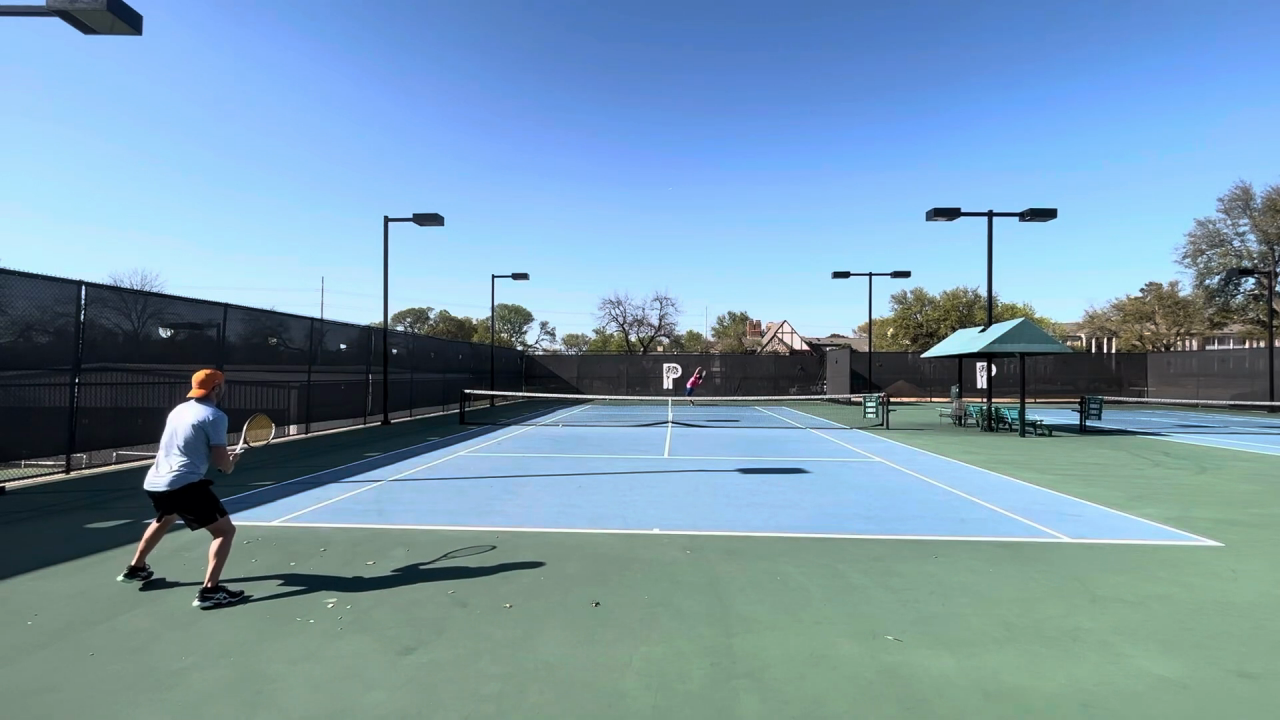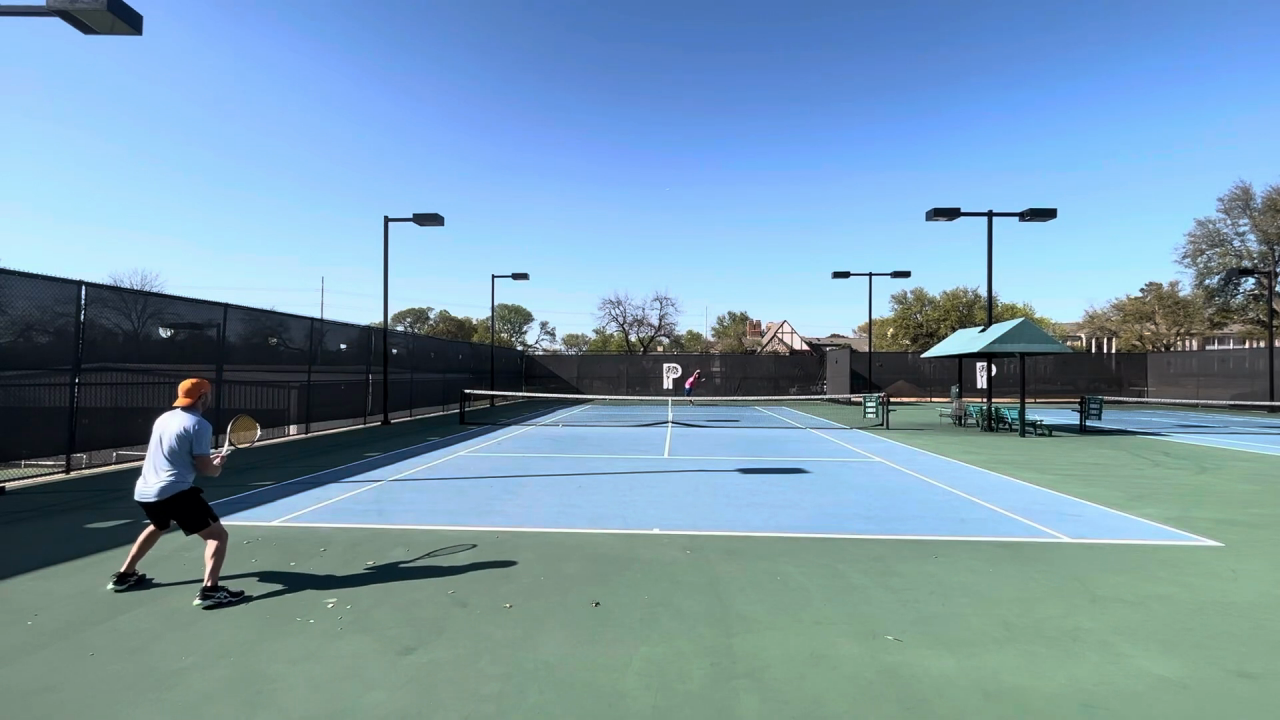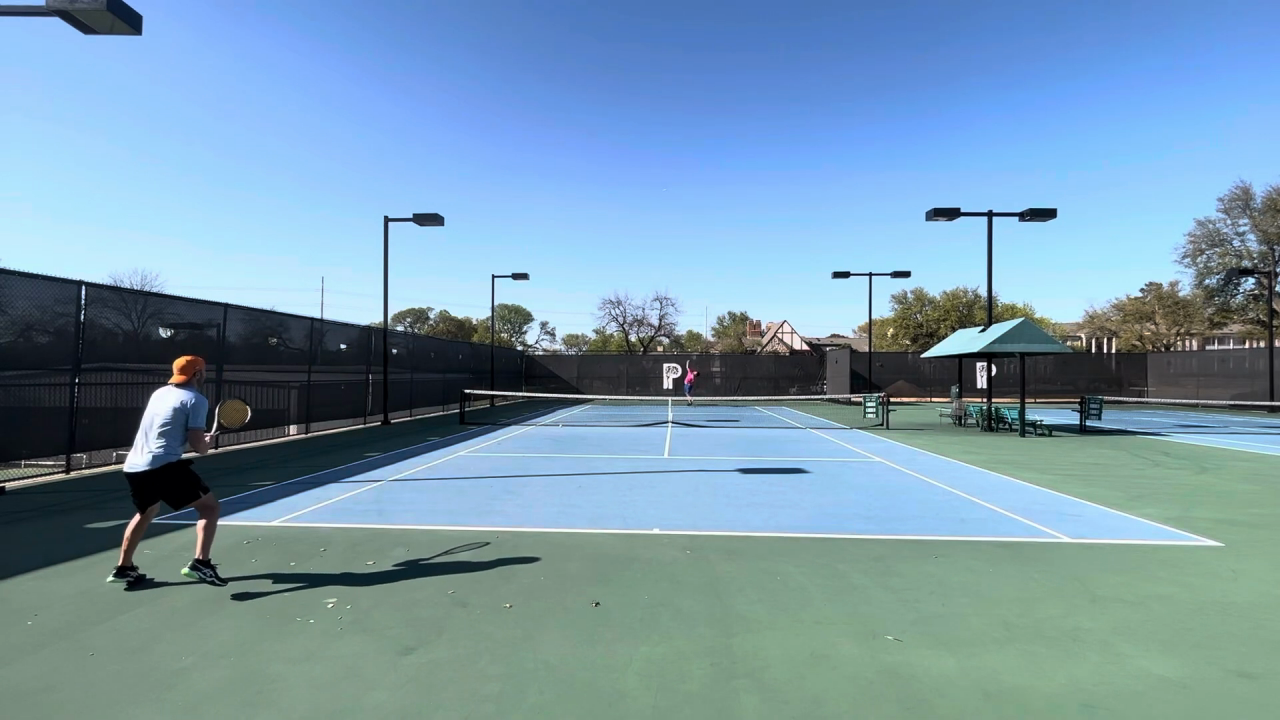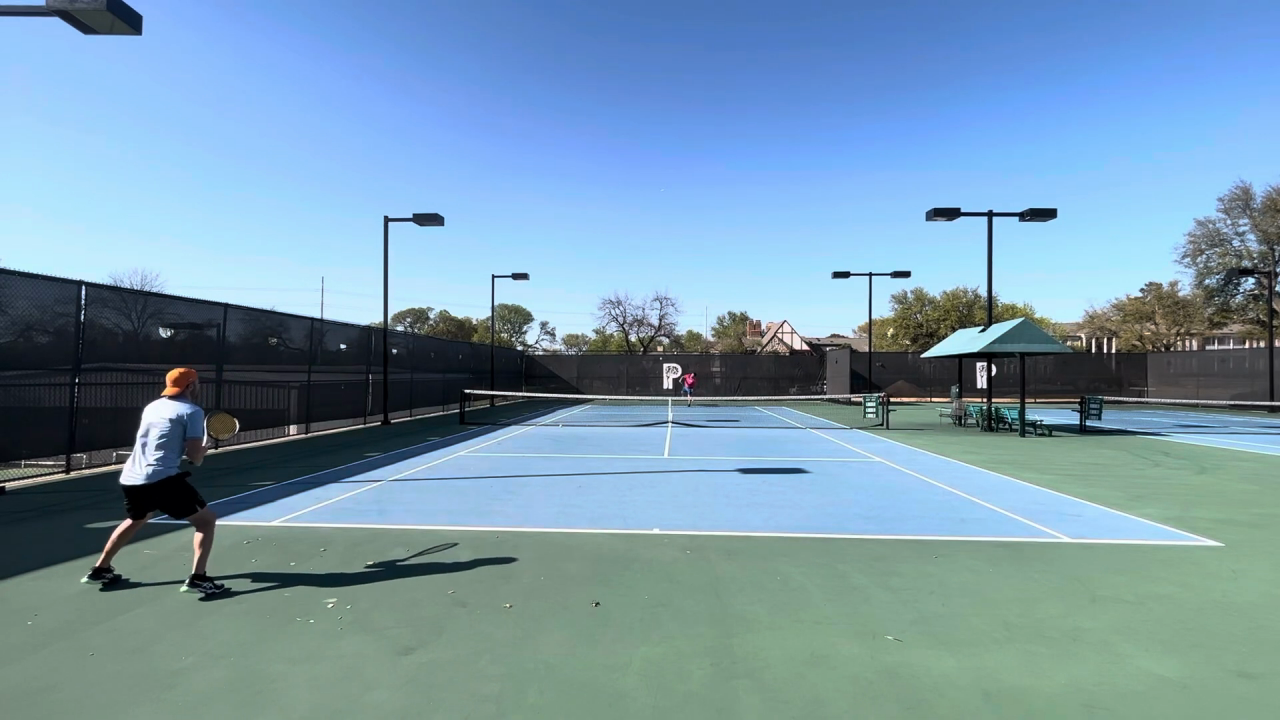
dt=0.2s
person 1, frame 1
left shoulder: (179, 410)
right shoulder: (215, 416)
right elbow: (219, 459)
left wrist: (223, 460)
right wrist: (229, 465)
left hip: (155, 481)
right hip: (184, 484)
left knee: (165, 519)
right knee: (225, 530)
left ankle: (136, 568)
right ankle: (210, 590)
person 1, frame 2
left shoulder: (164, 418)
right shoulder: (199, 425)
right elbow: (203, 468)
left wrist: (208, 458)
right wrist: (216, 467)
left hip: (144, 491)
right hip: (174, 492)
left knee: (158, 526)
right knee: (217, 535)
left ankle: (124, 574)
right ankle: (210, 589)
person 1, frame 3
left shoulder: (159, 394)
right shoulder: (196, 400)
right elbow: (197, 444)
left wrist: (199, 439)
right wrist: (206, 444)
left hip: (134, 466)
right hip: (163, 465)
left knee: (145, 514)
right knee: (210, 507)
left ankle: (124, 568)
right ankle: (201, 563)
person 1, frame 4
left shoulder: (152, 407)
right shoulder: (192, 411)
right elbow: (194, 454)
left wrist: (188, 451)
right wrist: (201, 453)
left hip: (130, 478)
right hip: (162, 479)
left knee: (136, 521)
right knee: (206, 520)
left ankle: (100, 570)
right ankle: (198, 577)
